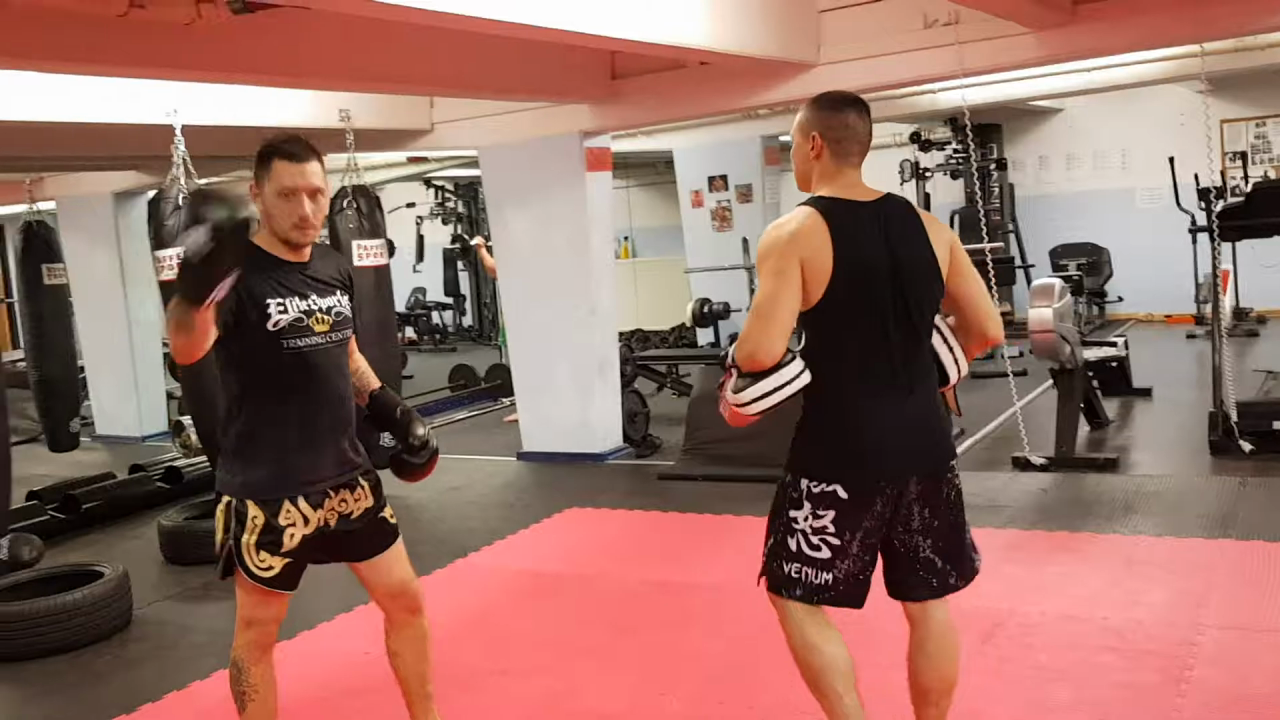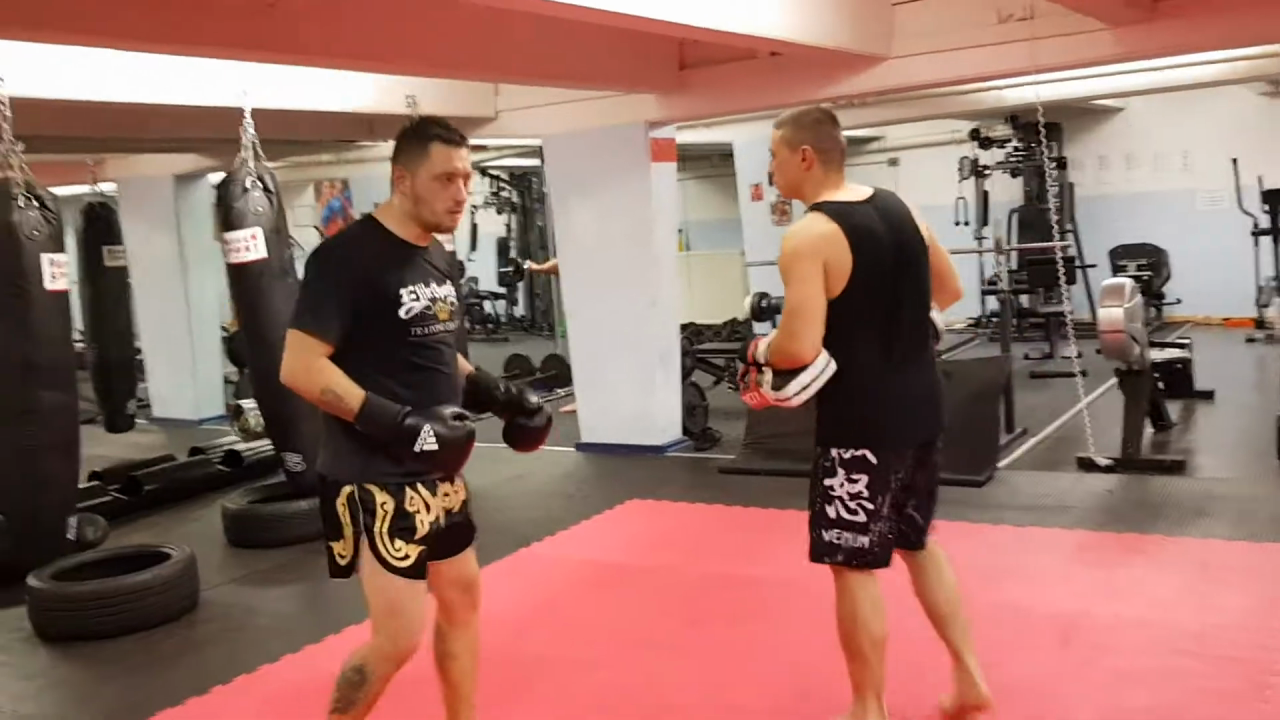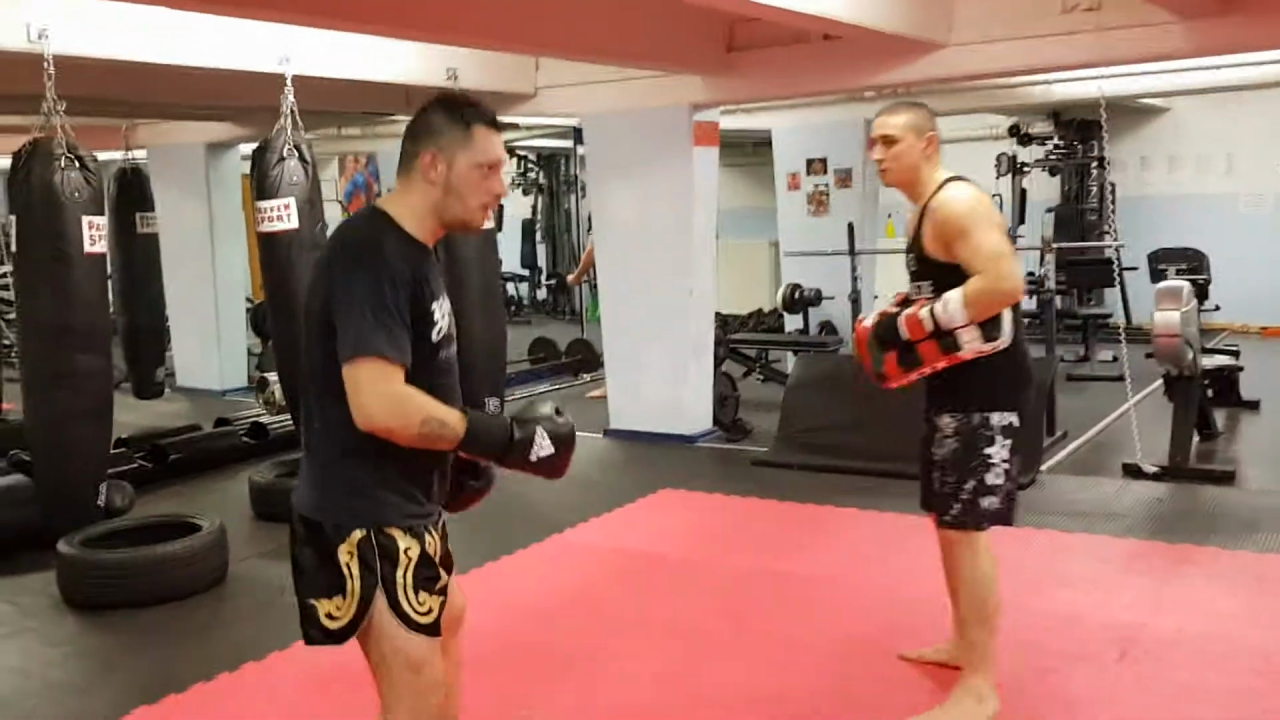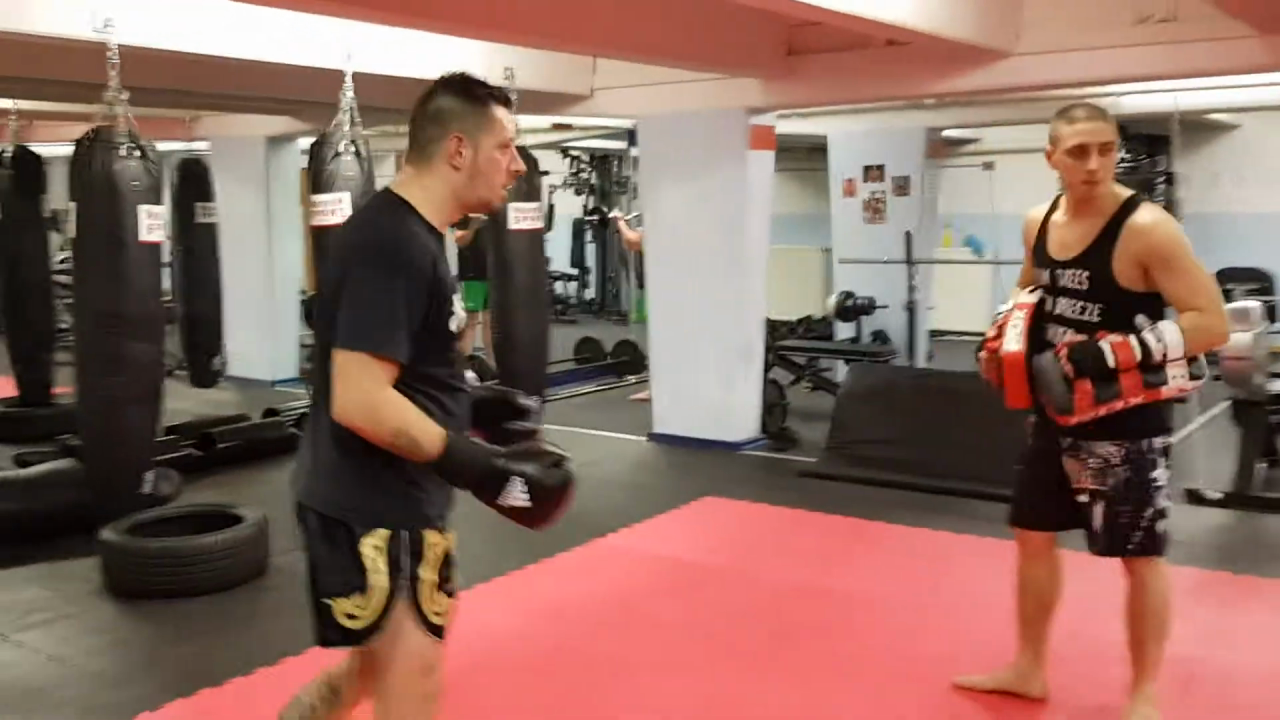
dt=0.5s
person 1, frame 1
left shoulder: (792, 234)
right shoulder: (928, 228)
left elbow: (760, 352)
right elbow: (988, 332)
left wrist: (737, 359)
left hip: (839, 449)
right hip: (924, 440)
left knee: (798, 598)
right knee: (927, 603)
person 1, frame 2
left shoulder: (808, 237)
right shoulder: (900, 212)
left elbow: (798, 347)
right elbow: (949, 291)
left wrist: (761, 351)
left hip: (859, 419)
right hip: (921, 403)
left knee: (854, 567)
right knee: (917, 542)
person 1, frame 3
left shoulder: (956, 203)
right shoulder: (929, 210)
left elbow: (1005, 285)
left wrist: (915, 323)
right wrist: (902, 321)
left hip: (984, 387)
right hip: (960, 385)
left knee: (963, 527)
right knee: (956, 521)
right ankle: (968, 643)
person 1, frame 4
left shoulder: (1146, 228)
right shoulder: (1040, 223)
left elbow: (1209, 322)
left wrist: (1116, 356)
left hip: (1126, 422)
right hip: (1056, 415)
left knee: (1138, 557)
right knee: (1032, 535)
right ankle: (1028, 668)
person 2, frame 1
left shoulder: (334, 266)
right shoulder: (234, 271)
right elbow: (188, 348)
left wrist: (398, 416)
right wrist: (197, 273)
left hip: (345, 475)
right hip: (268, 490)
left knee: (406, 599)
right knee: (257, 633)
person 2, frame 2
left shoulder: (437, 256)
right shoulder: (348, 257)
right elbow: (300, 368)
left wrist: (498, 395)
right wrist: (396, 427)
left hip: (429, 472)
right hip: (372, 478)
left knee: (460, 599)
right knee: (396, 638)
person 2, frame 3
left shoulder: (412, 250)
right shoulder: (370, 256)
right elbow: (378, 404)
left wrist: (467, 446)
right wrist: (503, 437)
left hip: (400, 504)
right hip: (365, 516)
left knee: (447, 621)
person 2, frame 4
left shoulder: (403, 233)
right shoulder: (396, 248)
right elbow: (358, 400)
left wrist: (478, 404)
right wrist: (482, 468)
left hip: (357, 497)
right hip: (377, 512)
